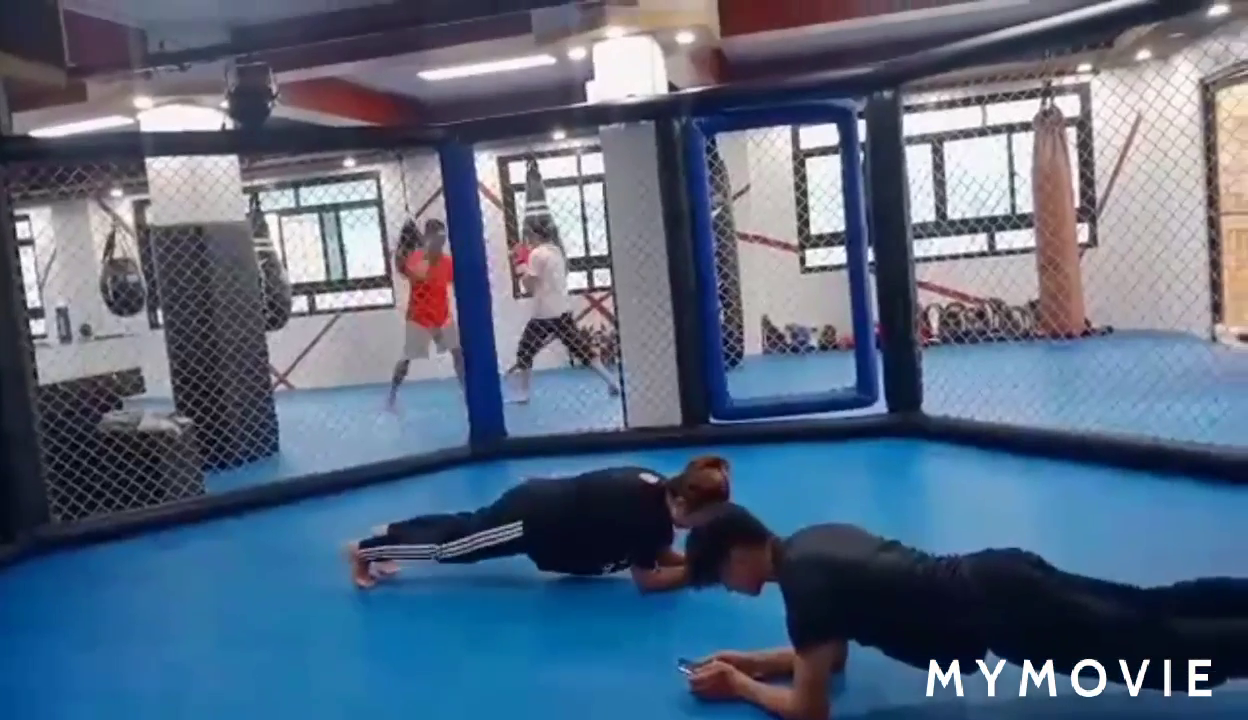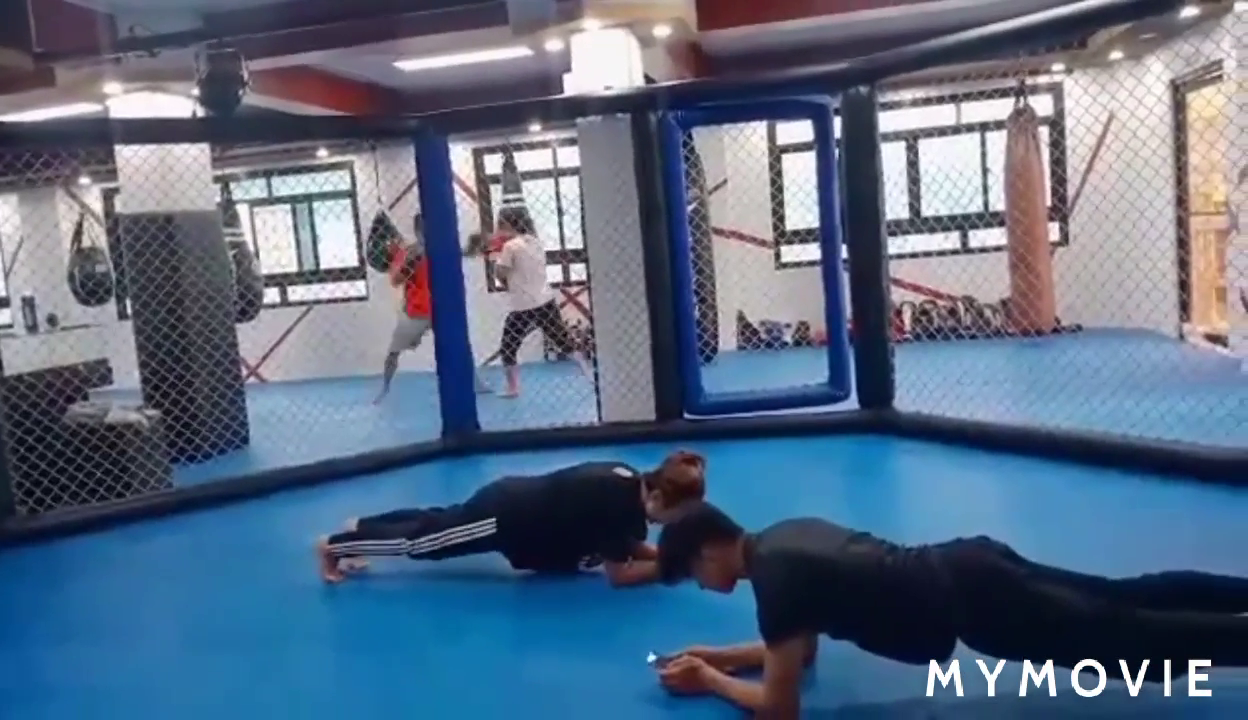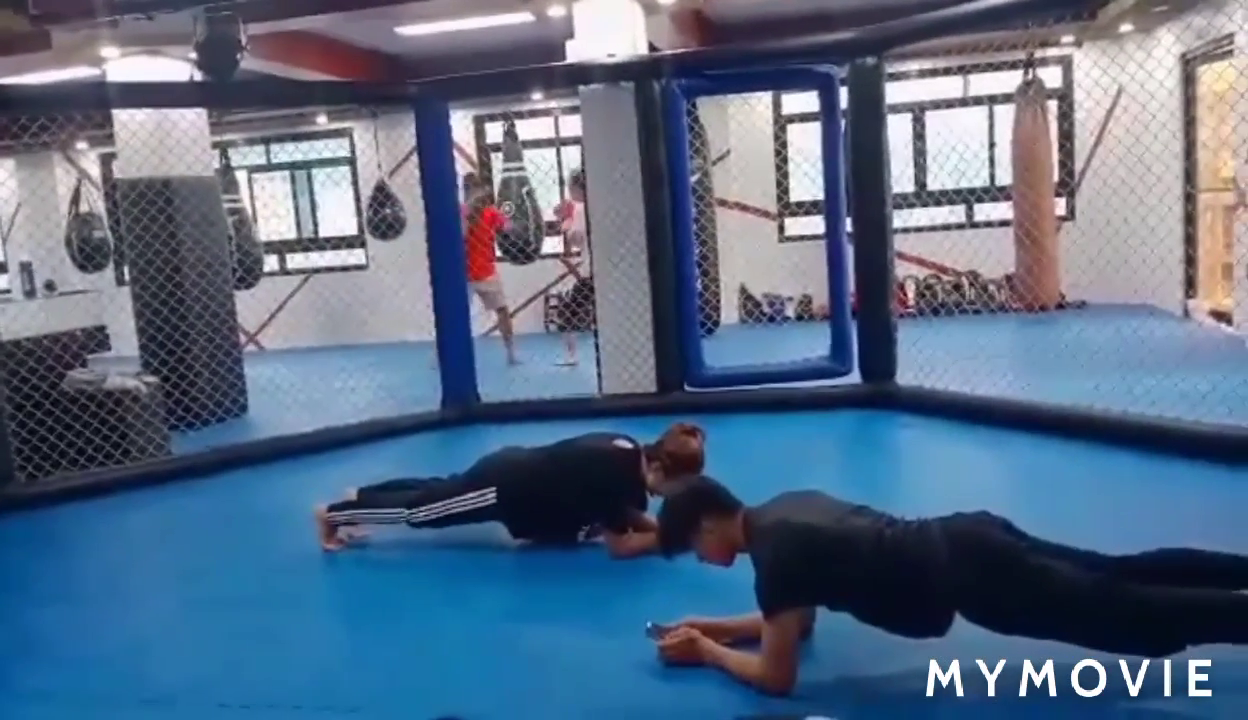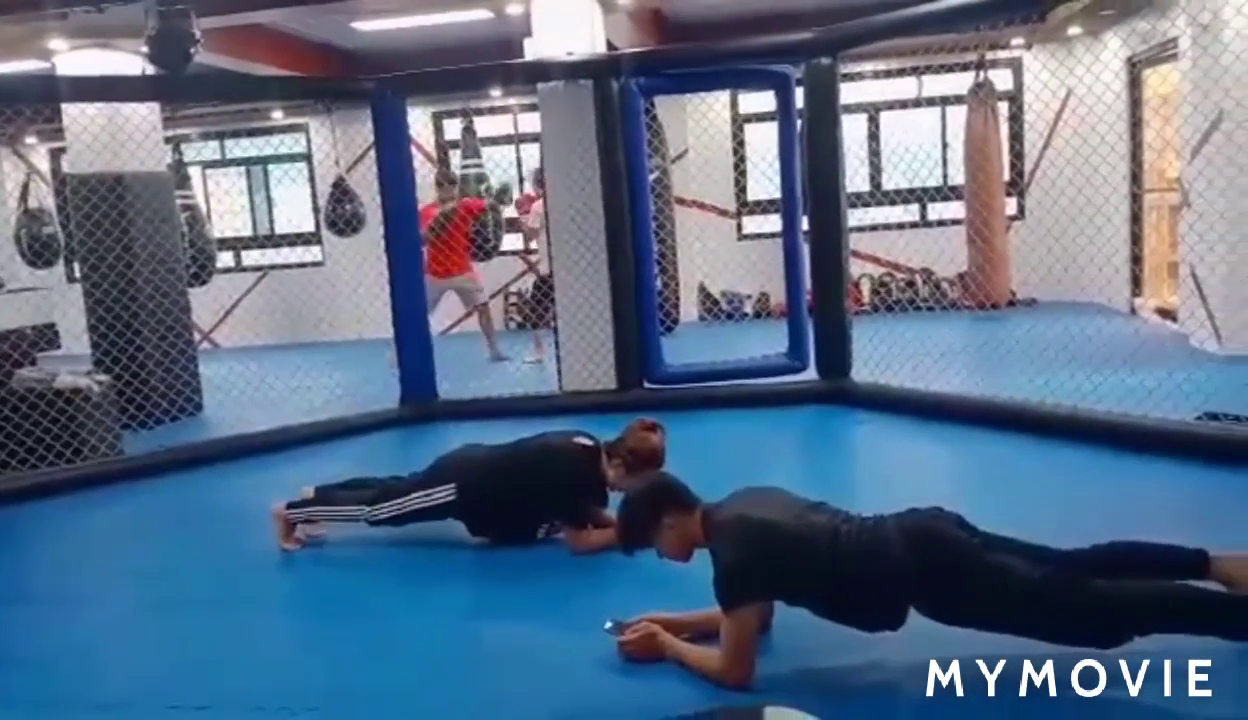
dt=0.7s
person 1, frame 1
left shoulder: (806, 583)
right shoulder: (811, 544)
right elbow: (828, 652)
right wrist: (753, 660)
left hip: (1004, 612)
right hip: (1000, 576)
left knee: (1160, 650)
right knee: (1158, 611)
person 1, frame 2
left shoulder: (776, 579)
right shoulder: (781, 539)
right elbow: (800, 647)
right wrist: (721, 655)
left hip: (972, 602)
right hip: (970, 567)
left knee: (1130, 640)
right knee: (1129, 600)
person 1, frame 3
left shoulder: (776, 552)
right shoulder: (782, 512)
left elbow: (777, 675)
right elbow: (796, 619)
left wrist: (708, 651)
right wrist: (716, 625)
left hip: (970, 576)
right hip: (969, 539)
left knee: (1133, 620)
right knee: (1124, 578)
person 1, frame 4
left shoulder: (734, 550)
right shoulder: (742, 507)
left elbow: (736, 668)
right elbow: (754, 612)
left wrist: (667, 645)
right wrist: (673, 621)
left hip: (926, 571)
right hip: (926, 536)
left knee: (1087, 611)
right knee: (1073, 569)
person 2, frame 1
left shoulder: (659, 490)
right shoulder: (645, 509)
left elbow: (663, 555)
right elbow: (648, 578)
left hip: (542, 501)
right hip: (534, 520)
left knee: (464, 527)
right knee: (451, 544)
left ankle: (387, 534)
right ankle: (365, 549)
person 2, frame 2
left shoulder: (631, 483)
right shoulder: (620, 502)
left elbow: (633, 547)
right elbow: (620, 572)
left hip: (515, 500)
right hip: (508, 518)
left knee: (437, 522)
right knee: (423, 539)
left ankle: (359, 528)
right ankle: (335, 545)
person 2, frame 3
left shoulder: (631, 454)
right shoulder: (619, 473)
left elbow: (631, 516)
right elbow: (620, 543)
left hip: (514, 470)
right hip: (507, 488)
left knee: (436, 493)
right knee: (421, 509)
left ankle: (359, 498)
right ankle: (334, 513)
person 2, frame 4
left shoulder: (590, 450)
right shoulder: (577, 469)
left elbow: (591, 511)
right elbow: (579, 539)
left wrist: (620, 521)
left hip: (474, 468)
right hip: (466, 485)
left knee: (395, 490)
right knee: (377, 507)
left ankle: (316, 495)
right ankle: (292, 510)
person 3, frame 1
left shoulder: (536, 254)
right shoulder: (556, 251)
left elbow: (529, 285)
left wrist: (521, 265)
left hip: (543, 316)
right hip: (562, 311)
left knee: (524, 353)
right knee: (582, 349)
left ankle: (523, 393)
right ankle: (611, 381)
person 3, frame 2
left shoulder: (511, 247)
right shoulder: (536, 242)
left elbow: (500, 274)
left wrist: (495, 254)
left hip: (523, 307)
right hip: (545, 301)
left knee: (508, 347)
right knee: (564, 340)
left ankle: (512, 388)
right ankle: (589, 375)
person 3, frame 3
left shoulder: (580, 209)
left elbow: (575, 241)
left wrist: (566, 222)
left hip: (592, 271)
left knee: (570, 310)
left ankle: (571, 354)
person 3, frame 4
left shoulder: (538, 206)
left elbow: (529, 236)
left wrist: (524, 215)
left hip: (548, 266)
left knee: (540, 306)
left ankle: (539, 350)
person 4, frame 1
left shoulder: (446, 260)
right shoulder: (413, 258)
right elbow: (423, 275)
right wrist: (430, 252)
left hip: (443, 317)
right hip: (418, 320)
left knee: (458, 351)
right knee: (406, 360)
right ankle: (392, 397)
person 4, frame 2
right shoulder: (404, 253)
right elbow: (395, 281)
right wrist: (408, 260)
right hip: (413, 314)
right knee: (393, 352)
left ankle: (477, 381)
right ankle: (385, 389)
person 4, frame 3
left shoulder: (491, 212)
left elbow: (508, 228)
right wrist: (470, 211)
left hip: (486, 274)
left knee: (503, 310)
left ankle: (511, 353)
person 4, frame 4
left shoulder: (467, 206)
right shoulder: (426, 211)
left elbow: (488, 204)
right elbow: (425, 238)
right wrist: (439, 216)
left hip: (463, 271)
right hip: (435, 274)
left knee: (482, 306)
left ankle: (494, 349)
